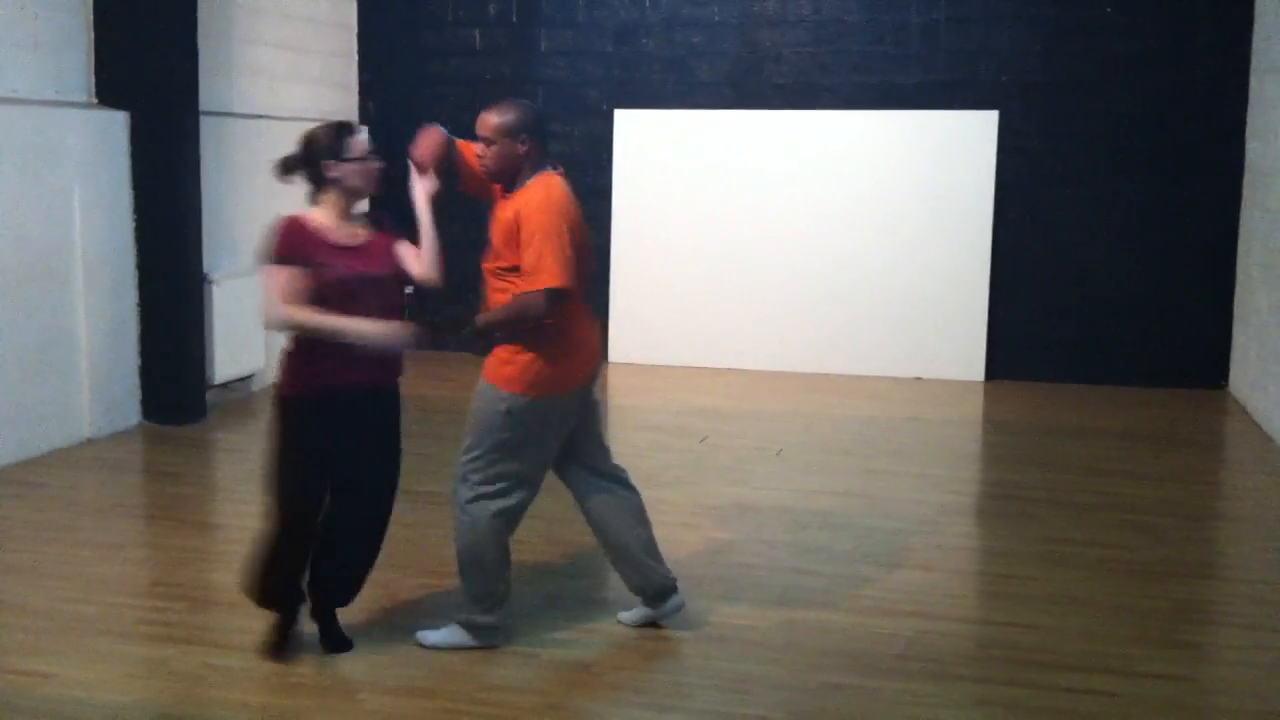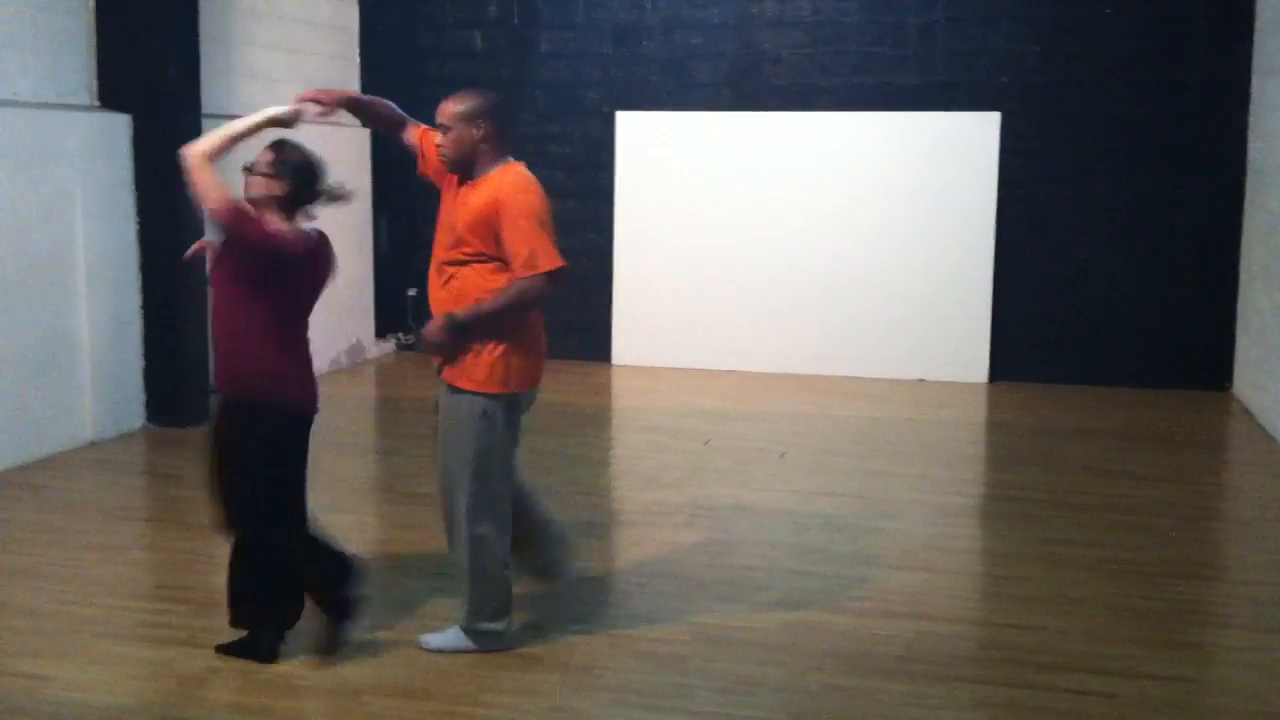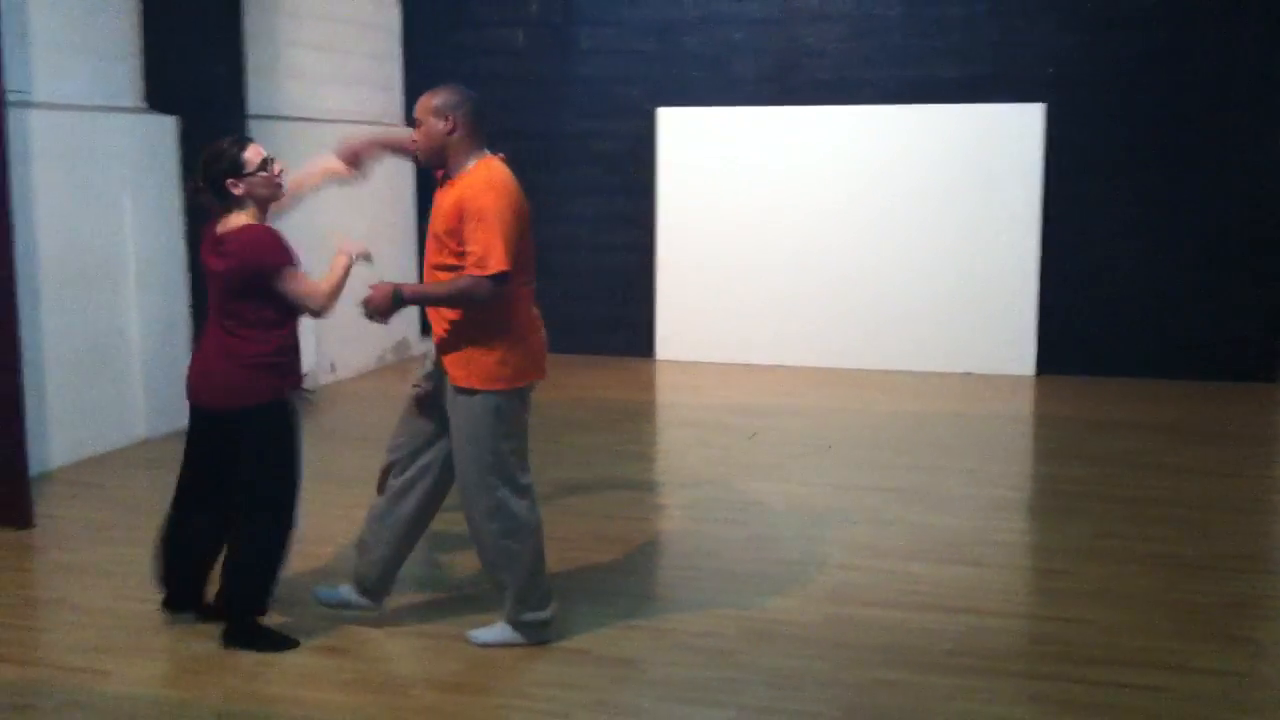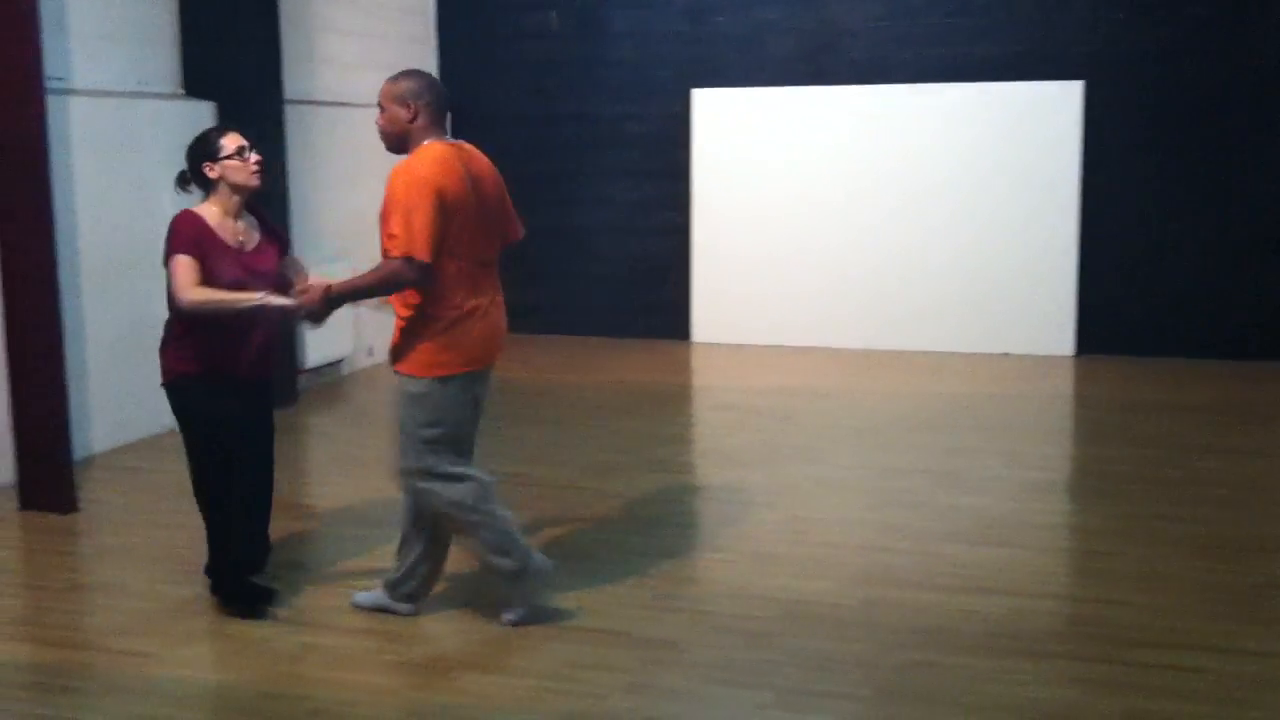
dt=0.3s
person 1, frame 1
left shoulder: (540, 204)
right shoulder: (507, 180)
left elbow: (541, 300)
right elbow: (441, 142)
left wrist: (482, 323)
right wrist: (432, 146)
left hip: (532, 368)
right hip: (565, 364)
left knee: (483, 492)
right knee: (595, 475)
left ankle: (481, 620)
right ankle: (658, 591)
person 1, frame 2
left shoulder: (515, 191)
right shoulder: (455, 170)
left elbow: (540, 279)
right elbow: (402, 124)
left wrist: (459, 321)
right wrist: (349, 99)
left hip: (492, 366)
right hip: (470, 361)
left knee: (474, 496)
right knee: (479, 481)
left ankle: (485, 625)
right ankle: (545, 556)
person 1, frame 3
left shoulder: (484, 188)
right shoulder: (462, 169)
left elbow: (487, 285)
right elbow: (428, 148)
left wrist: (401, 294)
right wrist: (381, 143)
left hip: (488, 363)
right hip: (457, 355)
left knee: (492, 492)
right knee: (410, 467)
left ankle: (529, 617)
right ankle: (368, 585)
person 1, frame 4
left shoulder: (415, 174)
right shoulder: (474, 162)
left elbow: (408, 269)
right elbow: (509, 237)
left wrist: (332, 294)
left hip: (438, 345)
right hip: (471, 334)
left knee: (432, 471)
right knee: (432, 464)
left ankle: (520, 566)
right ankle: (405, 587)
person 2, frame 1
left shoulder: (377, 235)
right shoulder: (297, 234)
left elbow: (429, 273)
right elbow: (284, 312)
left wrist: (422, 200)
right wrist: (367, 327)
left hip: (374, 391)
right hip: (313, 391)
left knee: (366, 507)
right knee: (301, 506)
left ankle: (327, 605)
right ankle: (282, 603)
person 2, frame 2
left shoulder: (249, 232)
right shoulder: (313, 247)
left elbow: (194, 157)
left wrist: (265, 119)
right wrist: (220, 247)
left hip: (260, 399)
right hip: (263, 395)
left knee: (259, 511)
right knee: (258, 508)
person 2, frame 3
left shoulder: (225, 229)
right shoulder: (258, 240)
left elbow: (271, 197)
right elbow: (318, 302)
left wrist: (323, 168)
right wrist: (345, 257)
left hip: (213, 388)
right hip: (254, 393)
left knee: (203, 493)
right knee: (264, 503)
left ankle: (183, 592)
right ankle: (241, 618)
person 2, frame 4
left shoulder: (265, 229)
right shoulder: (189, 226)
left elbow: (299, 287)
right elbow: (187, 297)
right wrist: (263, 299)
left hip: (253, 373)
right hip: (197, 373)
left knee: (254, 474)
right knee: (230, 474)
left ankle: (238, 572)
right ankle: (231, 576)
